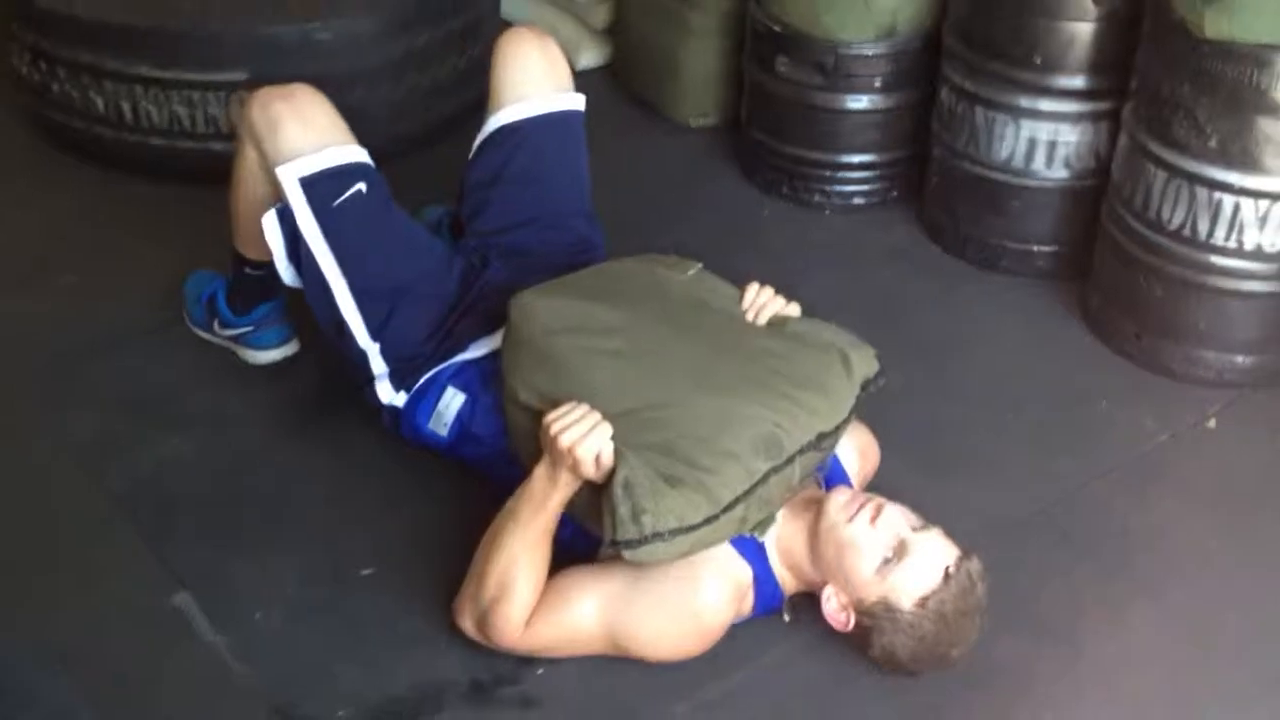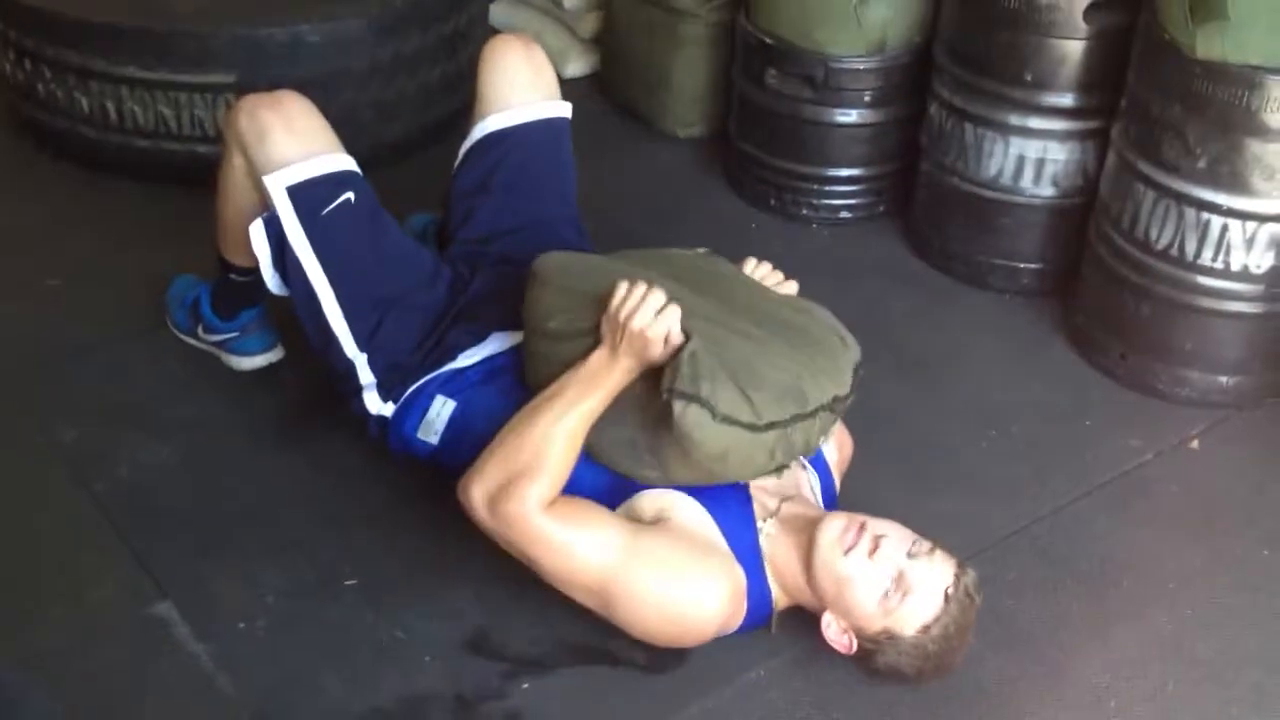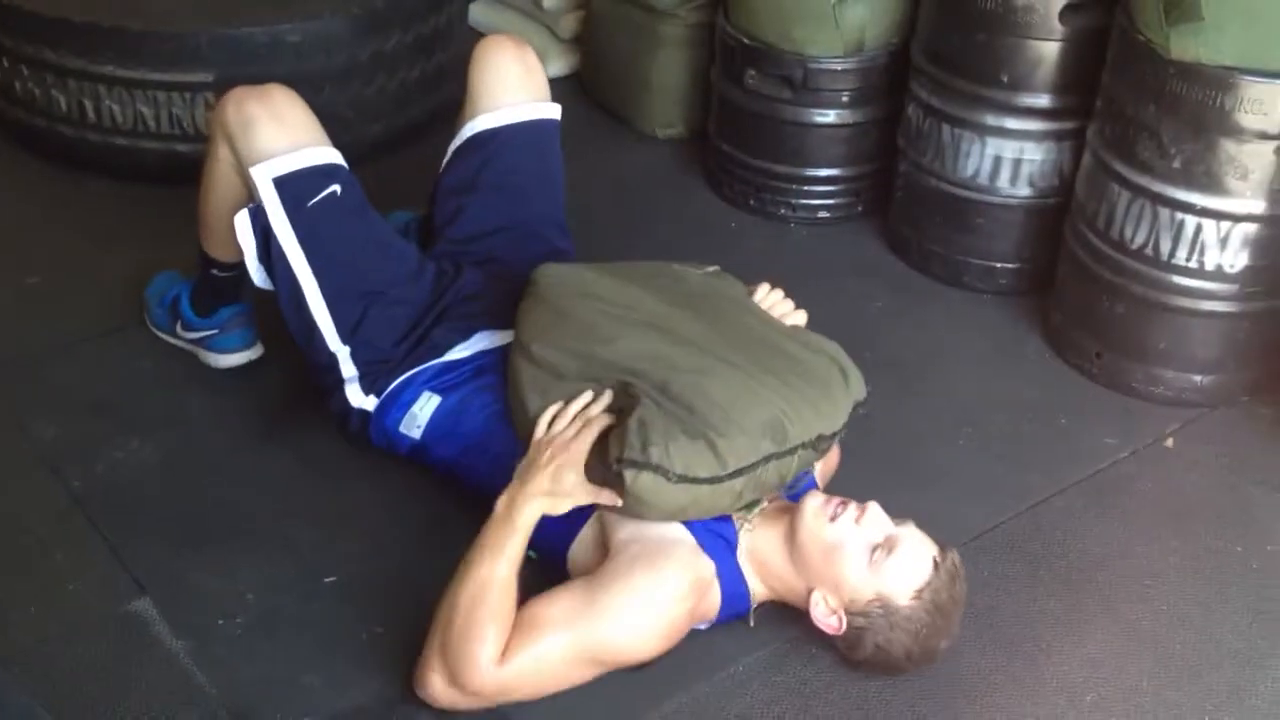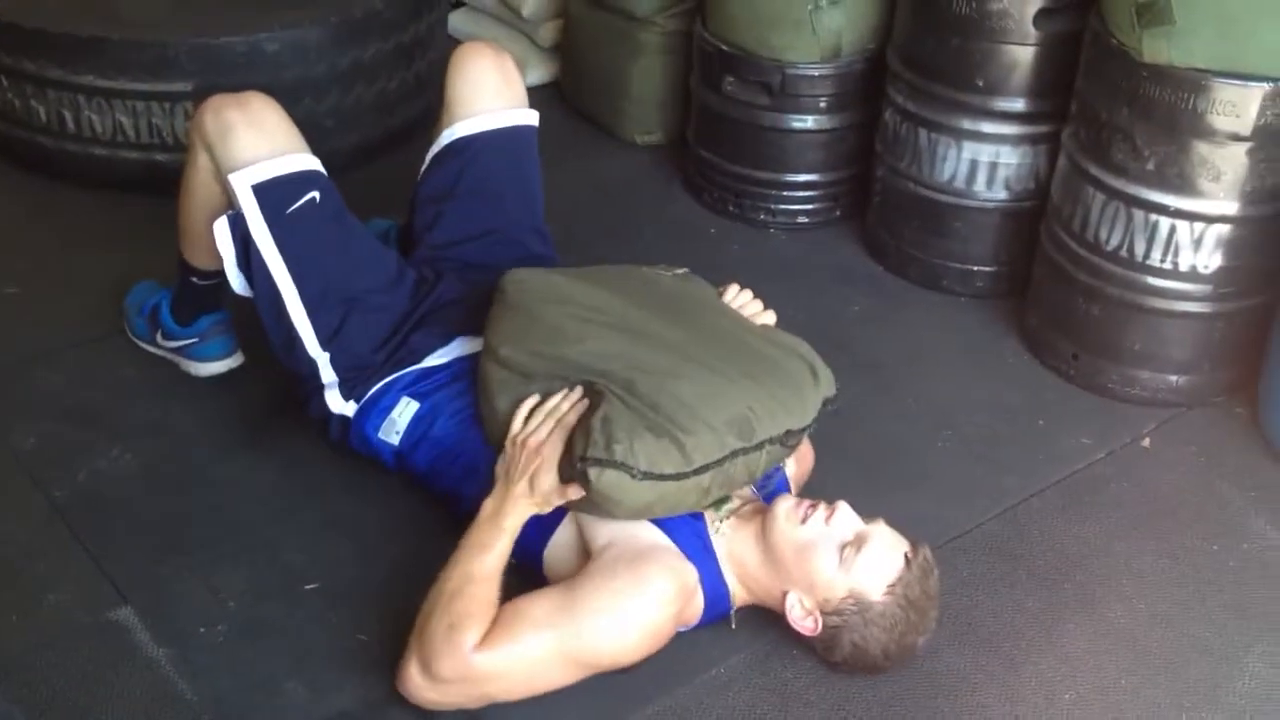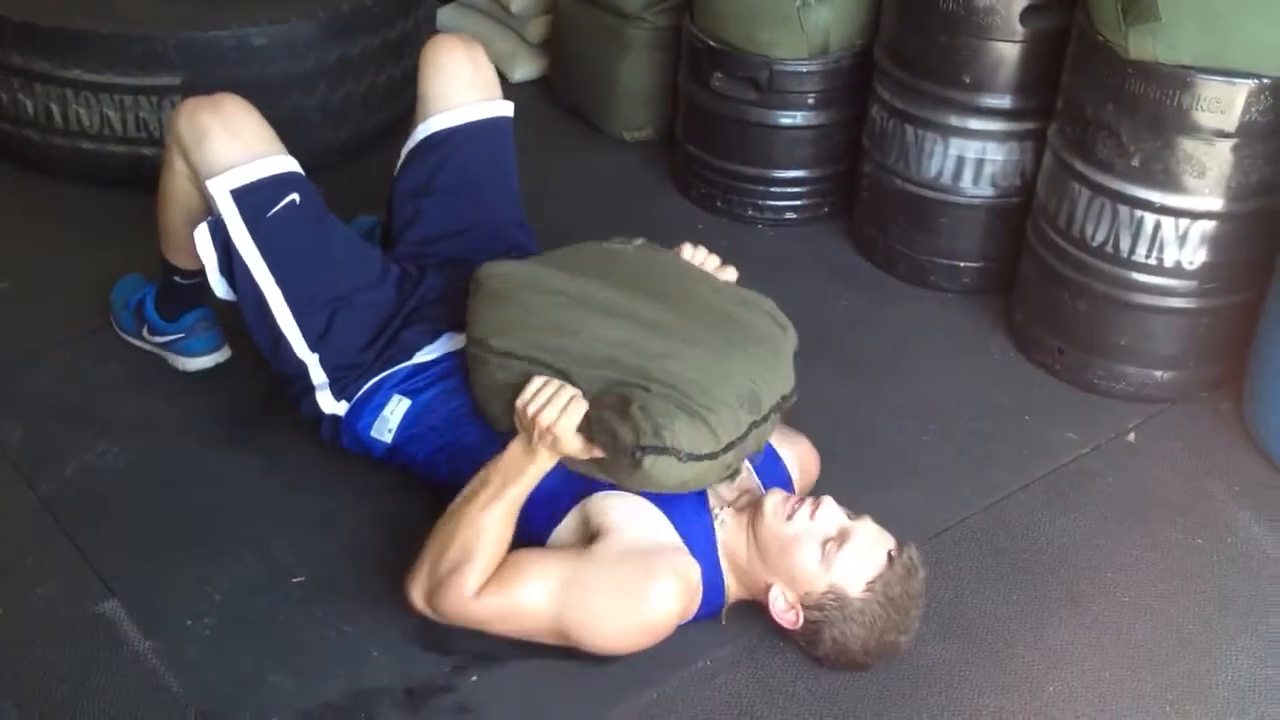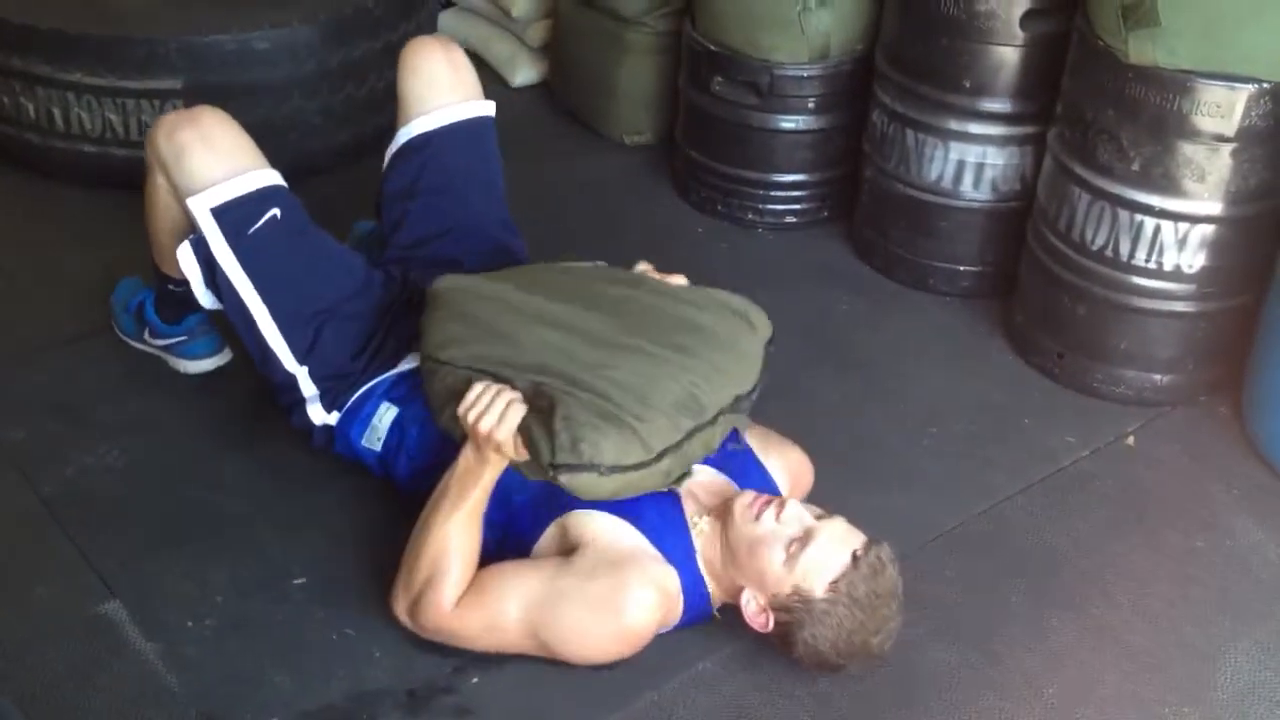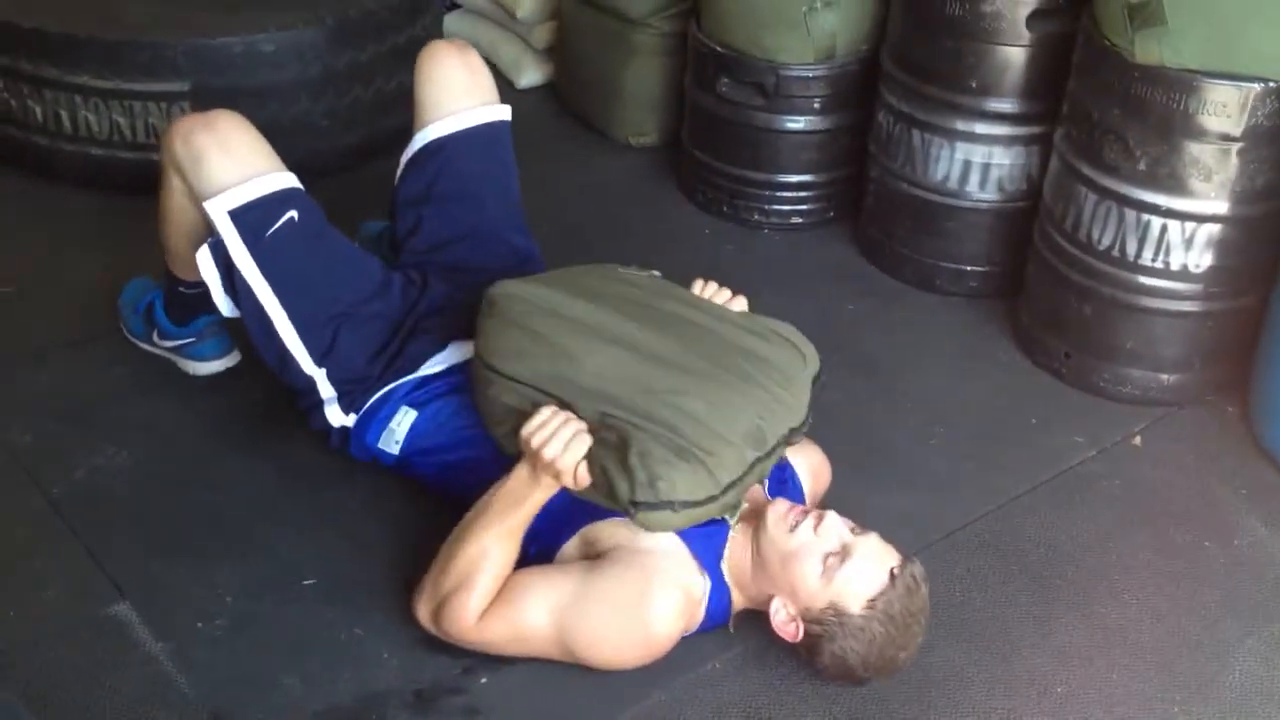
dt=0.5s
person 1, frame 1
left shoulder: (704, 599)
right shoulder: (843, 455)
left elbow: (487, 617)
left wrist: (557, 470)
right wrist: (771, 334)
left hip: (438, 360)
left knee: (280, 110)
right knee: (525, 46)
left ankle: (247, 309)
right ankle: (463, 233)
person 1, frame 2
left shoulder: (697, 593)
right shoulder: (820, 458)
left elbow: (494, 498)
left wrist: (615, 360)
left hip: (425, 369)
left knee: (268, 117)
right knee: (510, 54)
left ankle: (231, 313)
right ankle: (450, 246)
person 1, frame 3
left shoulder: (671, 590)
right shoulder: (801, 467)
left wrist: (526, 498)
left hip: (406, 366)
right hip: (524, 304)
left knee: (254, 111)
right knee: (503, 55)
left ankle: (211, 312)
right ankle: (433, 240)
person 1, frame 4
left shoulder: (652, 596)
right shoulder: (776, 468)
left elbow: (432, 675)
left wrist: (511, 499)
left hip: (387, 374)
left knee: (232, 118)
right knee: (479, 62)
left ankle: (192, 320)
right ankle: (417, 254)
person 1, frame 5
left shoulder: (652, 592)
right shoulder: (785, 464)
left elbow: (438, 590)
left wrist: (534, 446)
left hip: (377, 371)
left knee: (208, 120)
right knee: (453, 54)
left ankle: (175, 315)
right ankle: (383, 253)
person 1, frame 6
left shoulder: (628, 603)
right shoulder: (783, 472)
left elbow: (424, 608)
left wrist: (484, 455)
left hip: (366, 381)
left knee: (187, 135)
right knee: (431, 56)
left ankle: (174, 321)
right ankle: (390, 258)
person 1, frame 7
left shoulder: (656, 607)
right shoulder: (799, 471)
left elbow: (445, 611)
left wrist: (535, 477)
left hip: (386, 383)
left knee: (203, 138)
right knee: (449, 58)
left ankle: (184, 322)
right ankle: (360, 270)
